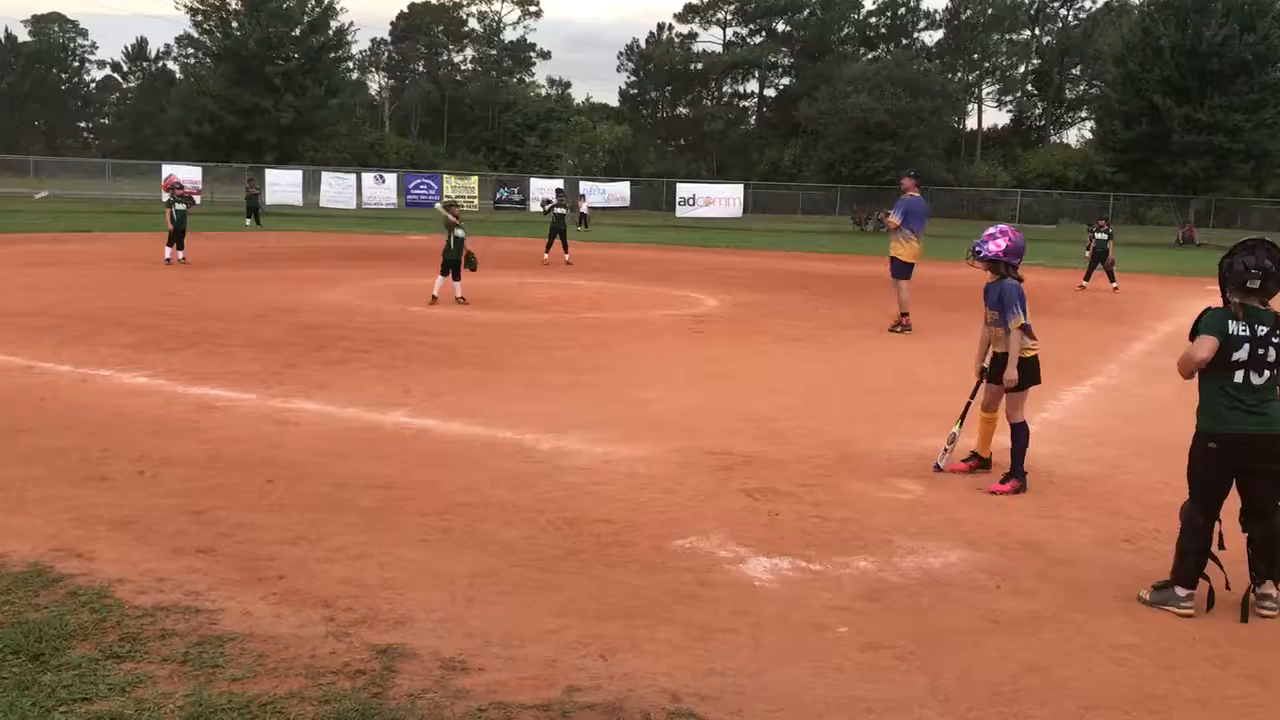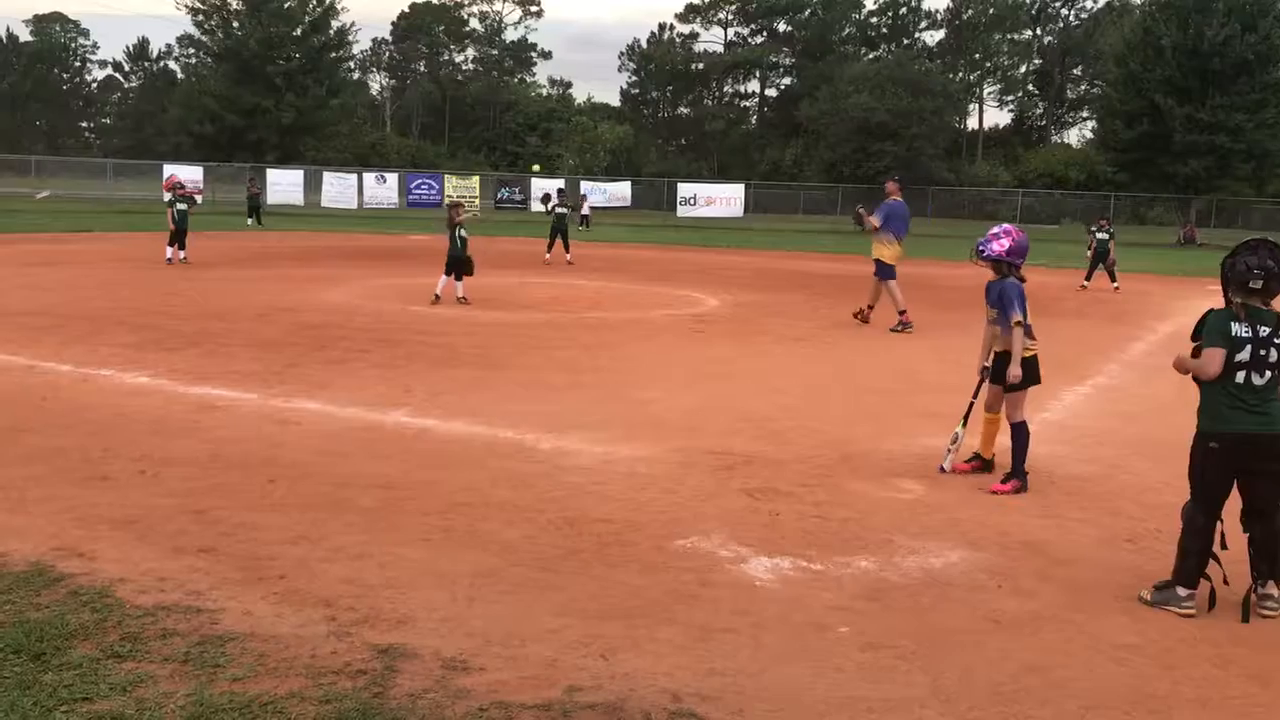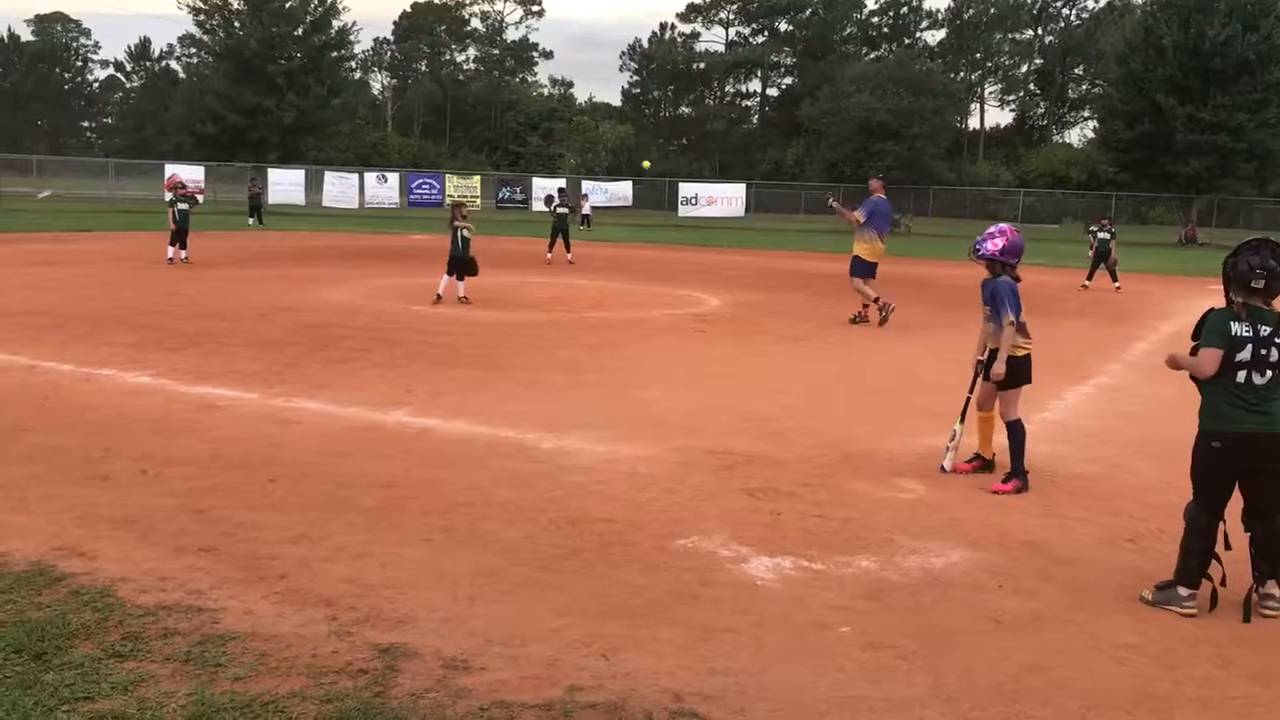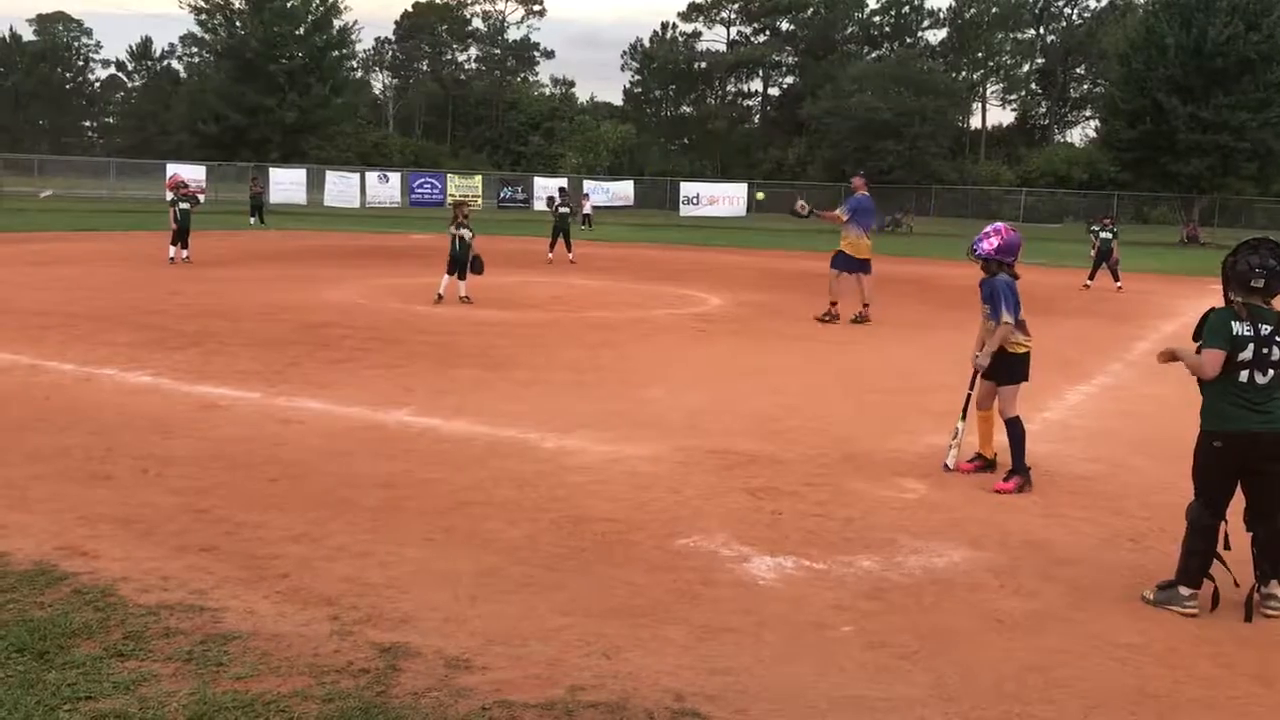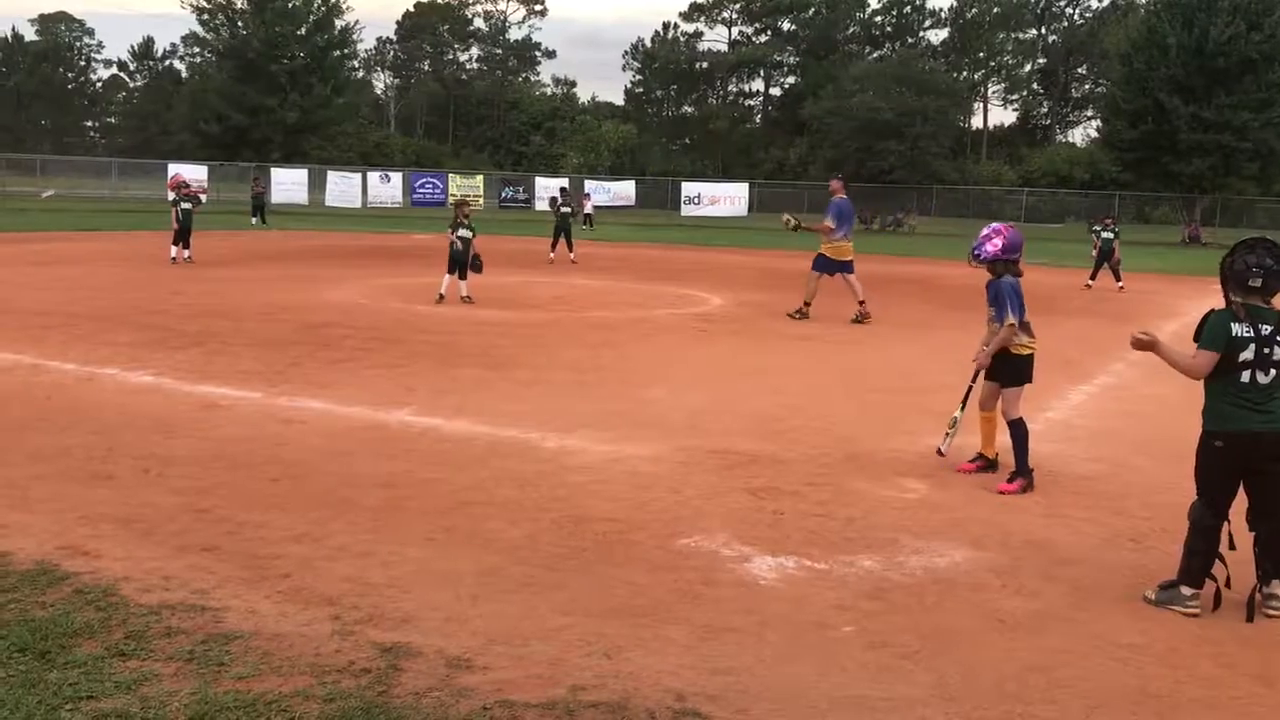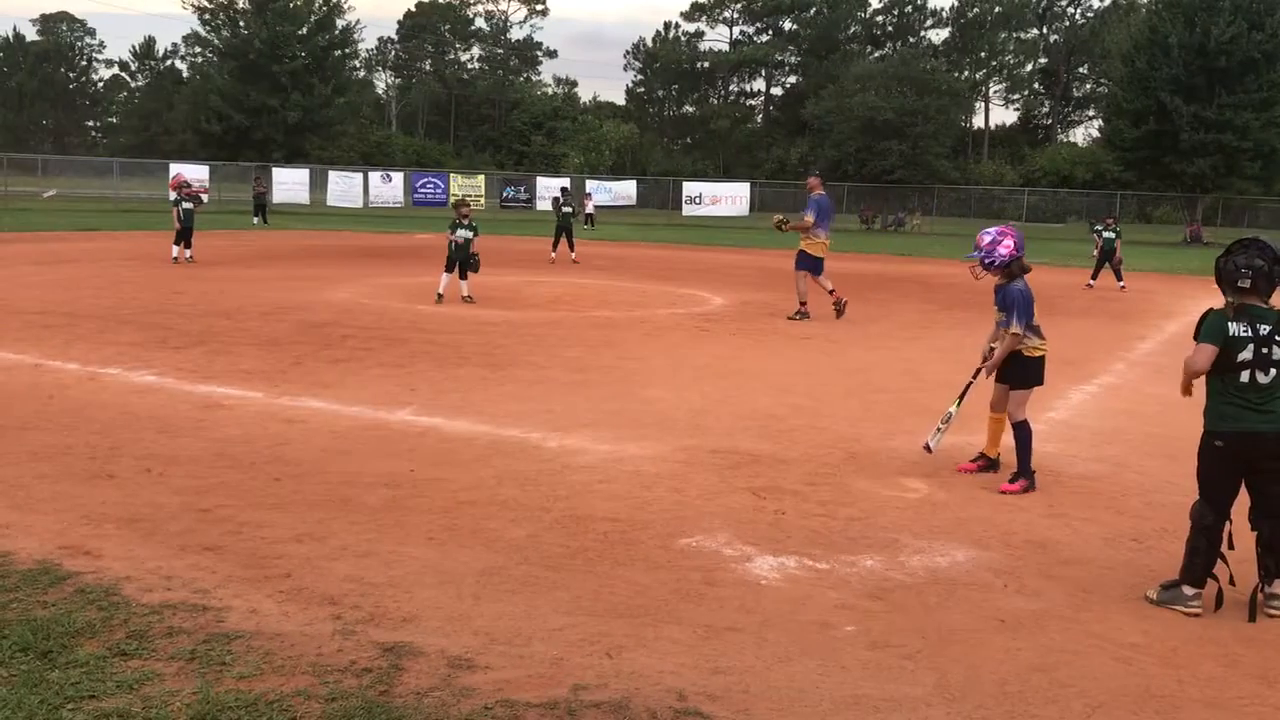
dt=0.2s
person 1, frame 1
left shoulder: (1219, 318)
left elbow: (1199, 354)
left wrist: (1185, 367)
left hip: (1218, 434)
left knee: (1200, 512)
left ankle: (1182, 589)
person 1, frame 2
left shoulder: (1221, 319)
left elbow: (1209, 369)
left wrist: (1183, 362)
left hip: (1220, 434)
left knee: (1202, 512)
left ankle: (1183, 590)
person 1, frame 3
left shoulder: (1221, 319)
left elbow: (1205, 368)
left wrist: (1177, 359)
left hip: (1221, 434)
left knee: (1204, 511)
left ankle: (1185, 590)
person 1, frame 4
left shoulder: (1222, 318)
left elbow: (1208, 369)
left wrist: (1178, 354)
left hip: (1224, 433)
left knee: (1207, 511)
left ankle: (1186, 589)
person 1, frame 5
left shoulder: (1222, 320)
left elbow: (1198, 368)
left wrist: (1157, 345)
left hip: (1225, 433)
left knee: (1209, 512)
left ankle: (1188, 589)
person 1, frame 6
left shoulder: (1220, 319)
left elbow: (1198, 365)
left wrist: (1185, 381)
left hip: (1226, 433)
left knee: (1211, 511)
left ankle: (1190, 588)
person 2, frame 1
left shoulder: (1010, 288)
right shoulder: (991, 285)
left elbow: (1017, 329)
left wrist: (1012, 367)
right wrist: (980, 360)
left hip: (1020, 358)
right hip: (1000, 355)
left knee: (1014, 414)
right knee: (988, 406)
left ankle: (1017, 476)
right ankle: (982, 456)
person 2, frame 2
left shoulder: (1010, 287)
right shoulder: (992, 285)
left elbow: (1017, 326)
left wrist: (1016, 363)
right wrist: (983, 359)
left hip: (1019, 357)
right hip: (1001, 355)
left knee: (1014, 414)
right knee: (991, 407)
left ankle: (1018, 476)
right ankle: (984, 457)
person 2, frame 3
left shoulder: (1003, 285)
right shoulder: (989, 282)
left elbow: (1009, 325)
left wrist: (1001, 361)
right wrist: (980, 354)
left hip: (1012, 357)
right hip: (996, 353)
left knee: (1008, 412)
right knee: (984, 404)
left ankle: (1018, 475)
right ankle: (985, 457)
person 2, frame 4
left shoulder: (1001, 283)
right shoulder: (988, 281)
left elbow: (1006, 325)
left wrist: (986, 355)
right wrist: (977, 350)
left hip: (1012, 353)
right hip: (997, 351)
left knee: (1007, 410)
right knee: (982, 403)
left ankle: (1020, 472)
right ankle: (986, 456)
person 2, frame 5
left shoulder: (1006, 285)
right shoulder: (996, 282)
left elbow: (1010, 327)
left wrist: (987, 353)
right wrist: (983, 348)
left hip: (1016, 354)
right hip: (1001, 353)
left knee: (1010, 411)
right knee: (986, 404)
left ankle: (1023, 474)
right ankle: (987, 456)
person 2, frame 6
left shoulder: (1016, 290)
right shoulder: (1004, 285)
left elbow: (1015, 334)
left wrist: (995, 361)
right wrist: (989, 343)
left hip: (1027, 356)
right hip: (1010, 354)
left knee: (1015, 412)
right knee: (997, 406)
left ankle: (1025, 475)
right ankle: (990, 456)
